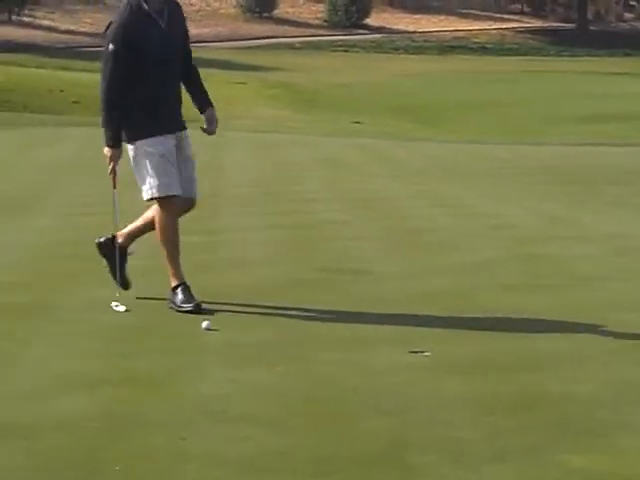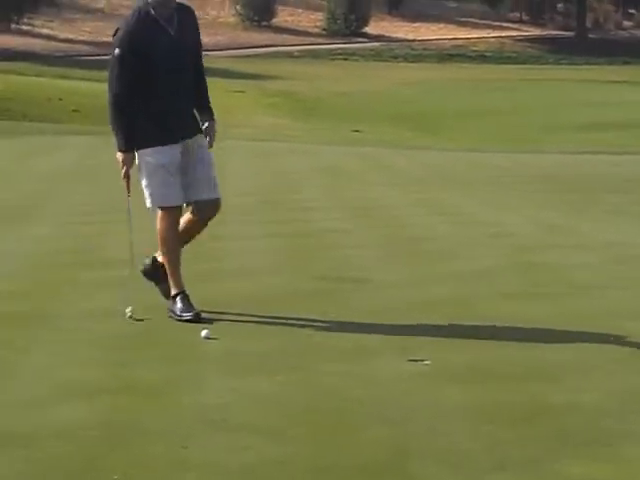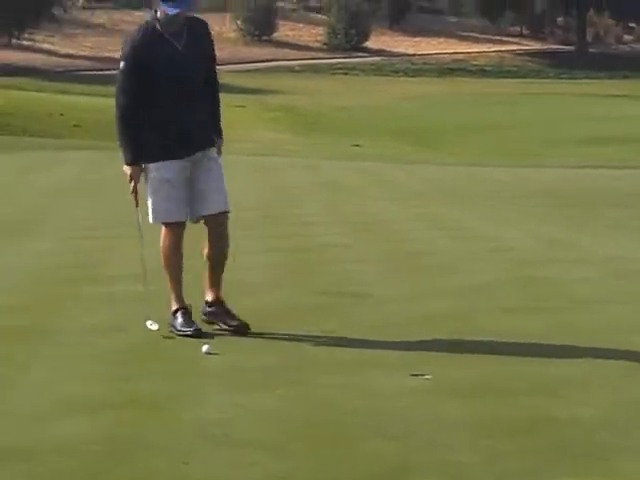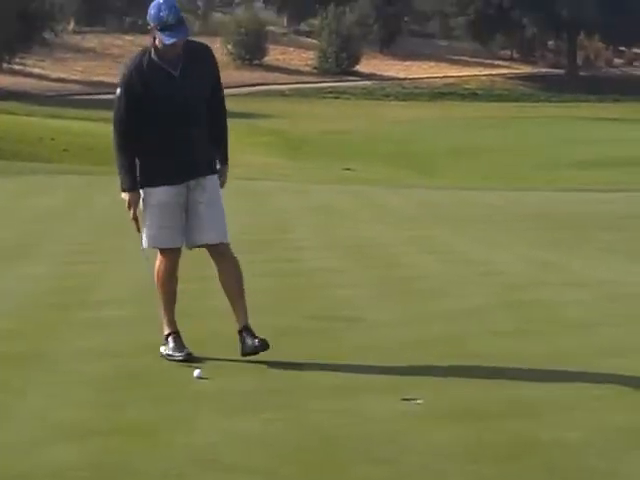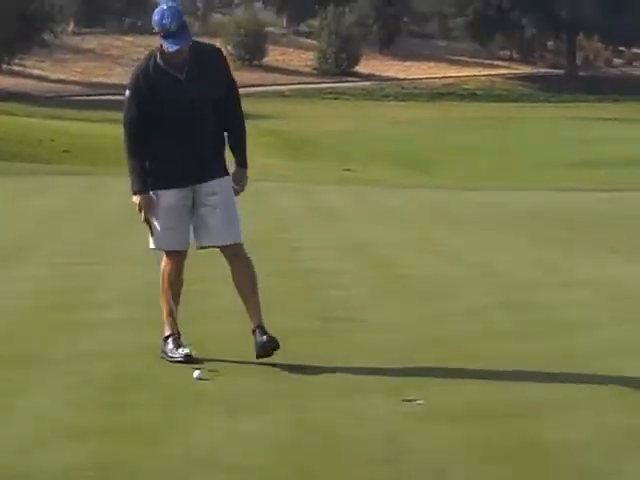
dt=0.1s
person 1, frame 1
right shoulder: (124, 26)
right elbow: (111, 88)
left wrist: (205, 105)
right wrist: (112, 141)
left hip: (174, 125)
right hip: (144, 130)
left knee: (183, 203)
right knee: (167, 202)
left ankle: (117, 243)
right ankle: (177, 284)
person 1, frame 2
right shoulder: (132, 31)
right elbow: (119, 93)
left wrist: (206, 116)
right wrist: (124, 146)
left hip: (188, 130)
right hip: (152, 137)
left knee: (208, 206)
right knee: (169, 209)
left ankle: (159, 262)
right ankle: (176, 293)
person 1, frame 3
left shoulder: (200, 31)
right shoulder: (138, 47)
right elbow: (126, 107)
left wrist: (215, 132)
right wrist: (131, 159)
left hip: (200, 146)
right hip: (160, 153)
left knee: (219, 221)
right knee: (173, 226)
left ankle: (214, 301)
right ankle: (178, 309)
person 1, frame 4
left shoulder: (203, 56)
right shoulder: (136, 72)
left elbow: (216, 109)
right elbow: (123, 131)
left wrist: (222, 160)
right wrist: (128, 185)
left hip: (202, 170)
right hip: (158, 178)
left knee: (219, 249)
right knee: (168, 251)
left ankle: (245, 328)
right ankle: (170, 334)
person 1, frame 5
left shoulder: (213, 59)
right shoulder: (144, 76)
left elbow: (232, 112)
right elbow: (134, 135)
left wrist: (240, 163)
right wrist: (139, 188)
left hip: (214, 174)
right hip: (166, 181)
left knee: (233, 249)
right knee: (174, 255)
left ankle: (259, 328)
right ankle: (170, 335)
